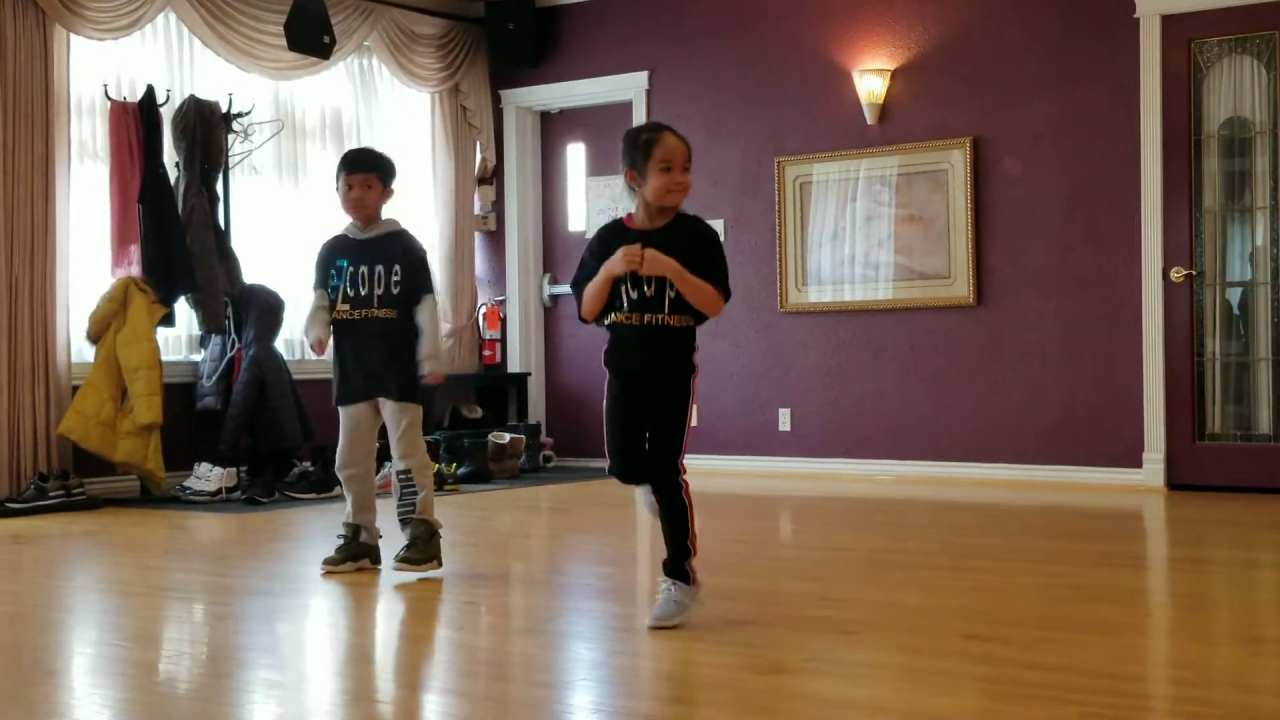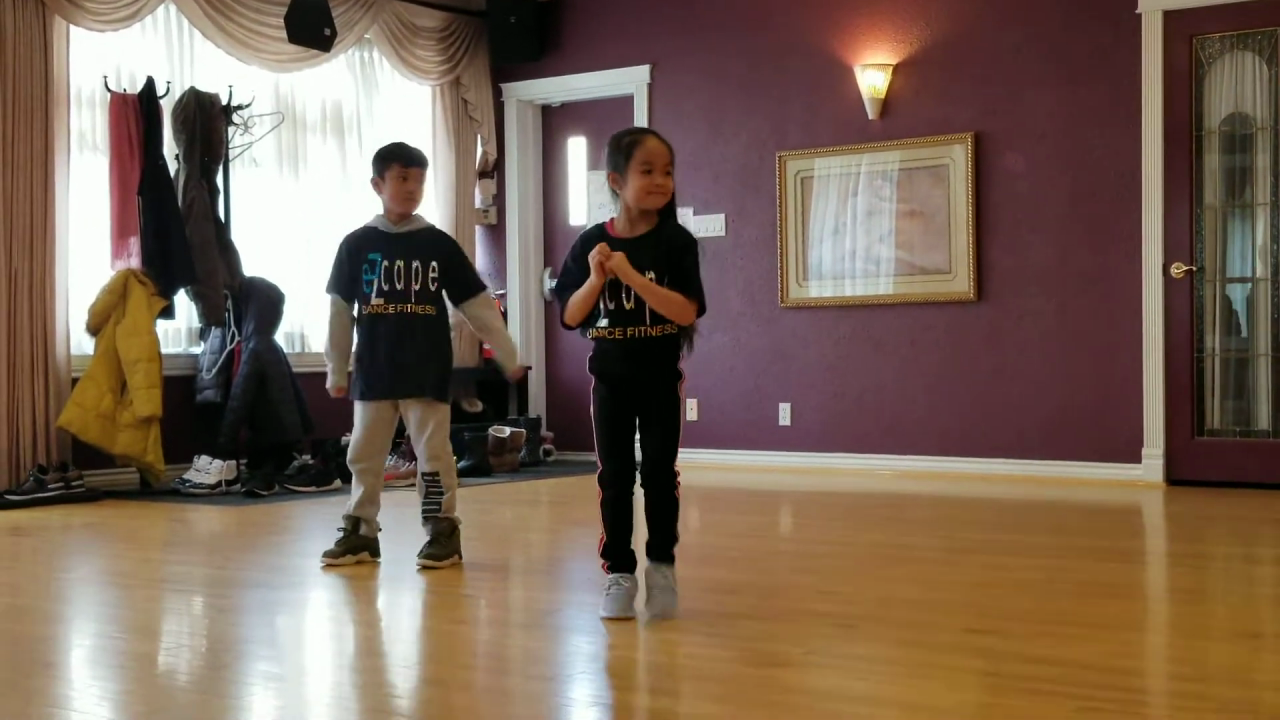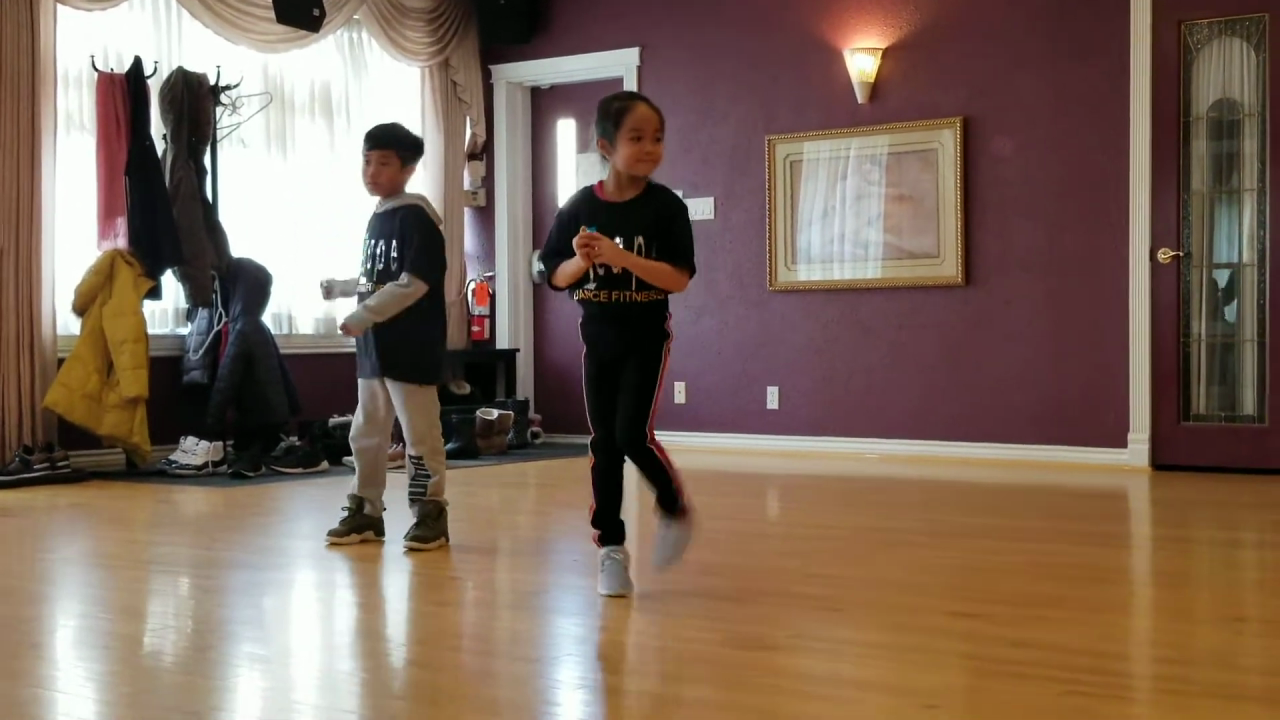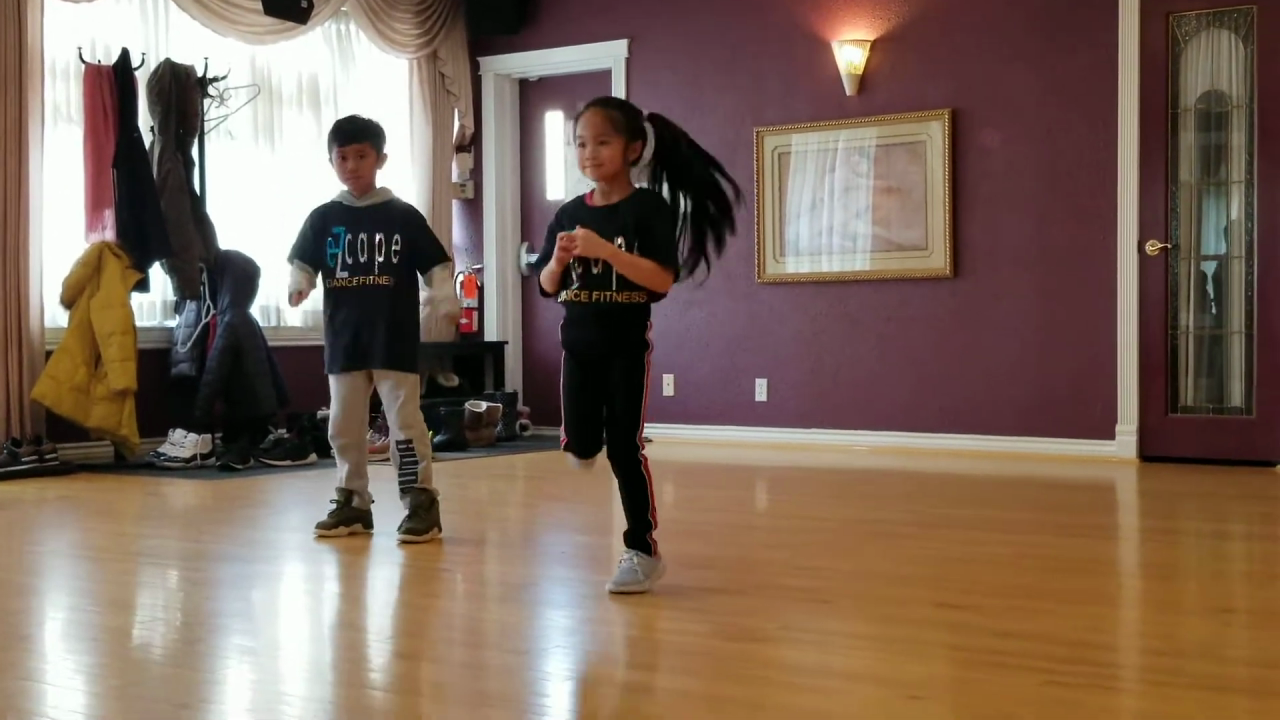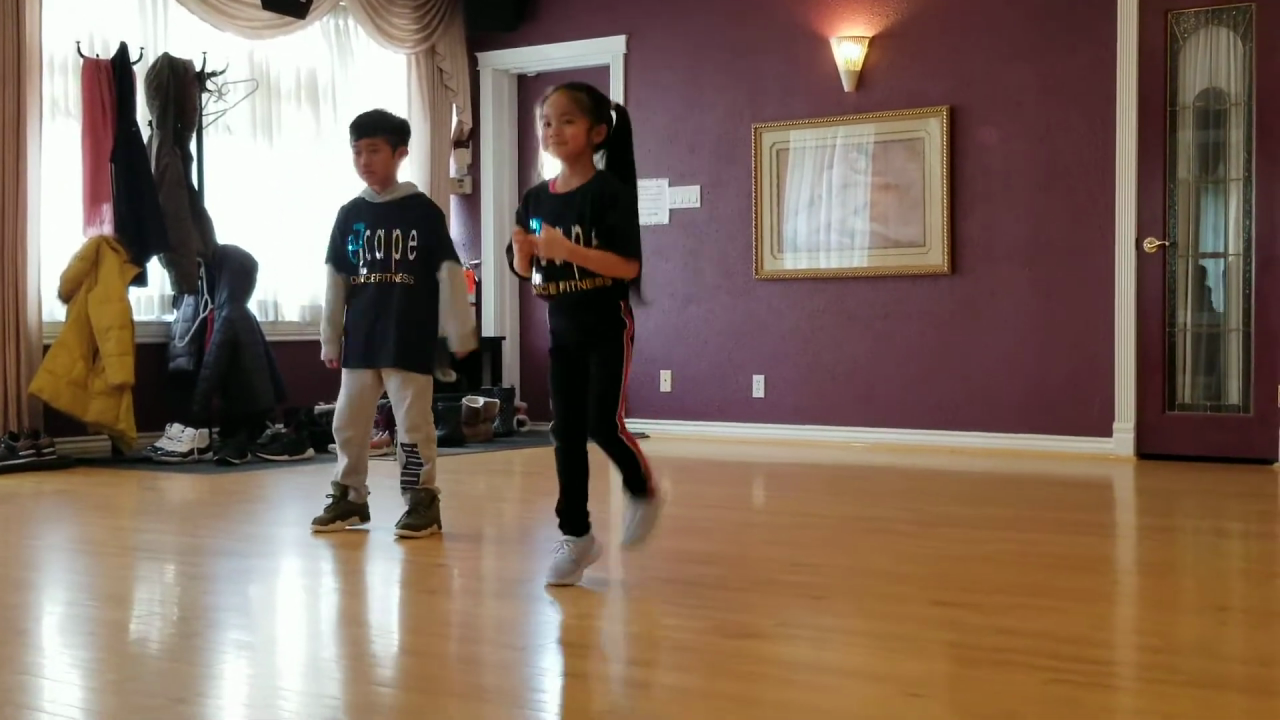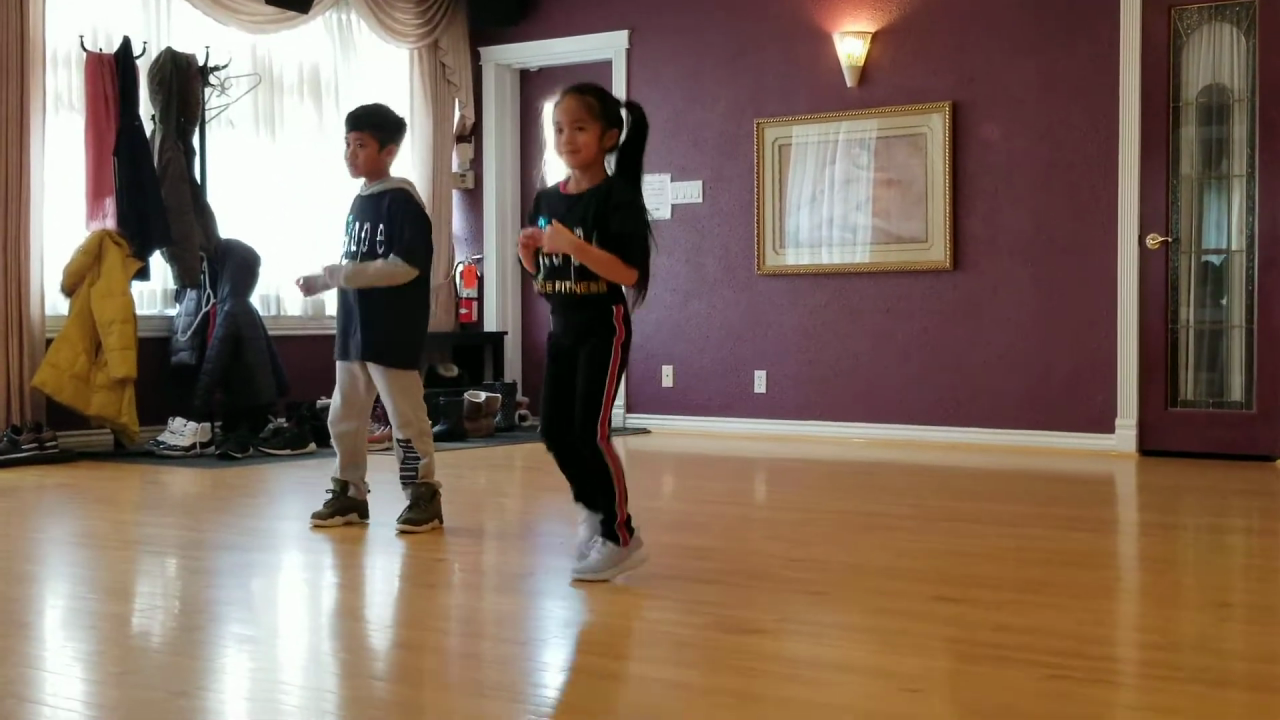
dt=0.4s
person 1, frame 1
left shoulder: (696, 235)
right shoulder: (609, 238)
left elbow: (714, 305)
right elbow: (587, 311)
left wrist: (668, 268)
right wrist: (609, 270)
left hip: (674, 368)
right hip: (623, 368)
left knee: (667, 468)
right knee: (624, 464)
left ankle: (681, 577)
right ankle: (651, 476)
person 1, frame 2
left shoulder: (677, 242)
right shoulder: (592, 243)
left elbow: (687, 313)
right elbow: (570, 316)
left wrist: (631, 276)
right wrist: (597, 280)
left hip: (660, 375)
right hip: (609, 376)
left knee: (659, 473)
right knee: (614, 476)
left ankle: (662, 565)
right ankle: (619, 573)
person 1, frame 3
left shoulder: (665, 205)
right shoulder: (580, 208)
left elbow: (679, 279)
right elbow: (557, 279)
left wrist: (619, 257)
right wrist: (580, 259)
left hip: (647, 338)
right hip: (599, 338)
left knee: (634, 435)
right knee: (603, 445)
left ankle: (675, 511)
right ankle: (611, 547)
person 1, frame 4
left shoulder: (649, 208)
right shoulder: (568, 213)
left elbow: (661, 280)
right elbow: (548, 288)
left wrist: (603, 250)
right wrist: (557, 262)
left hip: (627, 340)
right hip: (579, 340)
left knee: (624, 446)
right knee: (580, 442)
left ankle: (643, 550)
right ankle: (584, 433)
person 1, frame 5
left shoulder: (610, 192)
right shoulder: (535, 198)
left elbow: (628, 267)
right elbow: (524, 272)
left wrist: (568, 250)
right wrist: (522, 252)
left hip: (607, 323)
right hip: (562, 327)
left knee: (604, 426)
right knee: (566, 431)
left ankle: (642, 493)
right ankle: (574, 535)
person 1, frame 6
left shoulder: (617, 198)
right shoulder: (548, 200)
left elbow: (630, 273)
right elbow: (536, 270)
left wrist: (573, 246)
right wrist: (529, 250)
left hip: (604, 328)
right hip: (562, 329)
left knee: (587, 432)
right knee: (555, 434)
left ankle: (622, 539)
right ankle: (596, 510)
person 2, frame 1
left shoulder: (404, 246)
right shoulder: (334, 249)
left elbow: (425, 304)
right elbow: (322, 302)
left wrist: (431, 354)
right wrist: (318, 331)
left hip: (398, 372)
right hip: (351, 372)
left knee: (408, 453)
right knee: (354, 460)
left ankle: (423, 537)
right ankle: (362, 540)
person 2, frame 2
left shoulder: (441, 244)
right shoulder: (357, 244)
left elbow: (471, 300)
right elbow: (338, 307)
left wrist: (505, 349)
right wrist: (336, 368)
left hip: (427, 370)
right hip: (374, 370)
left knee: (433, 453)
right knee: (365, 453)
left ankle: (442, 534)
right ankle: (359, 529)
person 2, frame 3
left shoulder: (417, 220)
right shoulder: (377, 220)
left elbow: (412, 285)
left wrist: (362, 316)
right wrist: (342, 286)
left hip: (412, 350)
right hip: (374, 349)
left knee: (420, 433)
right knee: (366, 435)
left ankle: (431, 513)
right ankle: (366, 511)
person 2, frame 4
left shoulder: (403, 215)
right shoulder: (323, 218)
left elbow: (435, 264)
right elbow: (303, 268)
left wrist: (450, 296)
right wrist: (298, 285)
left hip: (394, 341)
right hip: (342, 341)
left knee: (405, 422)
right knee: (344, 428)
left ankle: (423, 504)
right ankle: (354, 504)
person 2, frame 5
left shoulder: (422, 211)
right shoulder: (349, 215)
left elbow: (448, 274)
right elbow: (337, 278)
left wrist: (459, 326)
right wrist: (330, 338)
left hip: (409, 341)
right hip: (360, 339)
left knee: (413, 423)
right knee: (347, 422)
left ankle: (422, 503)
right ankle: (349, 497)
person 2, frame 6
left shoulder: (403, 203)
right shoulder: (359, 203)
left elbow: (402, 267)
left wrist: (336, 276)
right wrist: (321, 278)
left hip: (393, 333)
right hip: (354, 333)
left knee: (406, 417)
right knee: (344, 419)
left ankle: (424, 496)
right ankle: (350, 493)
